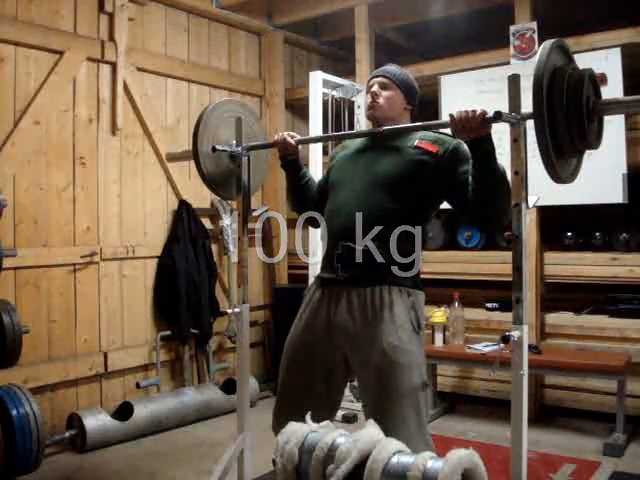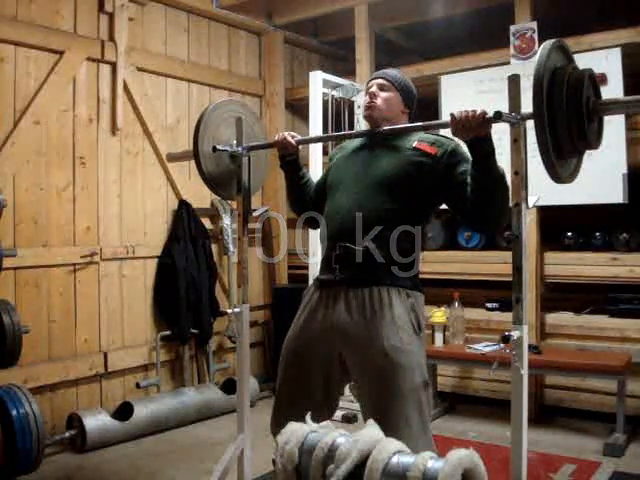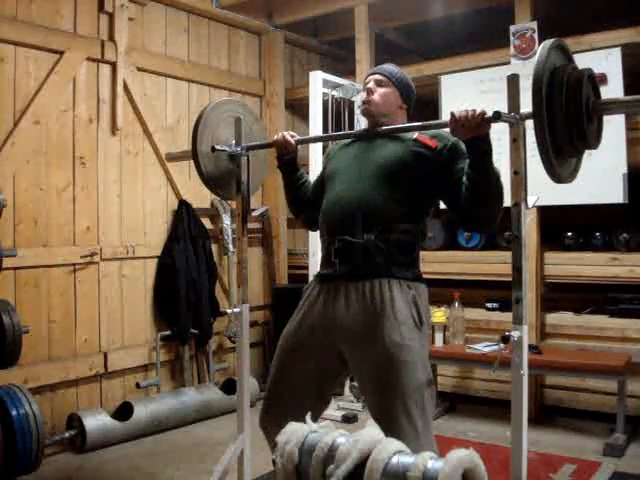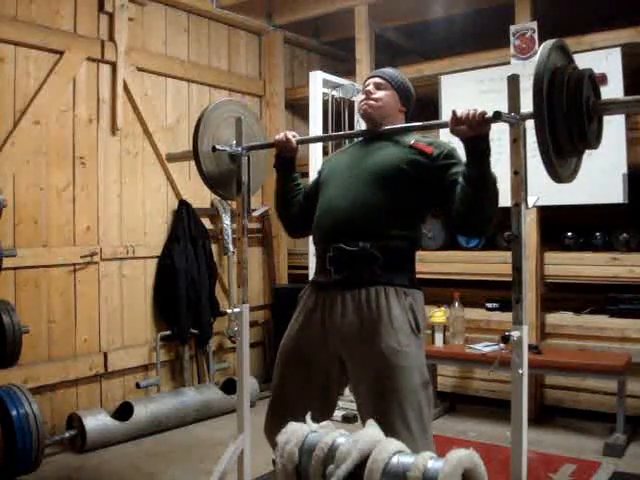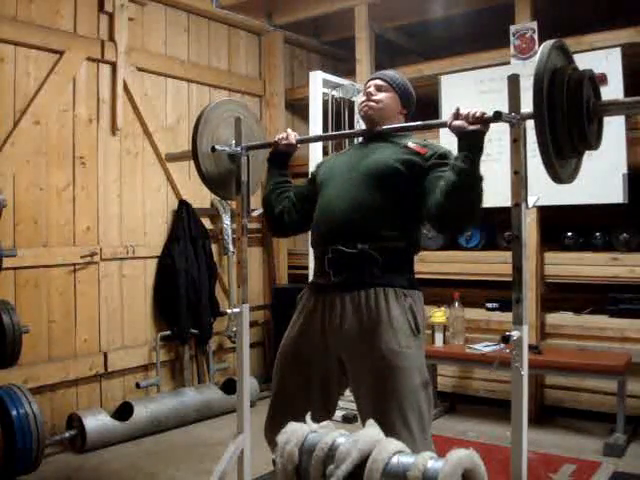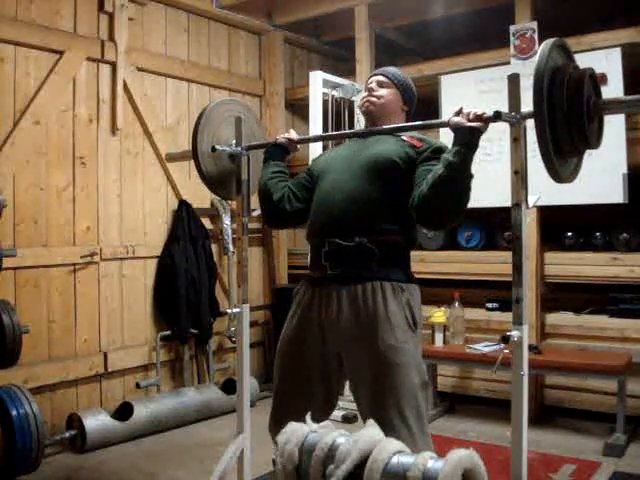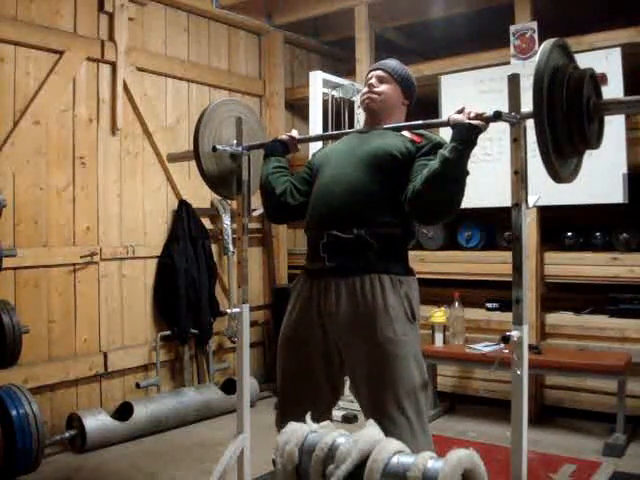
dt=0.2s
person 1, frame 1
left shoulder: (437, 148)
right shoulder: (346, 151)
left elbow: (490, 214)
right elbow: (313, 208)
left wrist: (480, 145)
right wrist: (291, 162)
left hip: (387, 299)
right hip: (323, 295)
left knee: (401, 438)
right knee: (293, 425)
person 1, frame 2
left shoulder: (435, 150)
right shoulder: (343, 154)
left elbow: (486, 216)
right elbow: (311, 210)
left wrist: (480, 146)
right wrist: (290, 163)
left hip: (386, 300)
right hip: (323, 295)
left knee: (402, 440)
right knee: (290, 424)
person 1, frame 3
left shoulder: (434, 145)
right shoulder: (341, 151)
left elbow: (480, 216)
right elbow: (310, 212)
left wrist: (477, 146)
right wrist: (289, 163)
left hip: (387, 294)
right hip: (325, 290)
left knee: (404, 440)
right knee: (282, 423)
person 1, frame 4
left shoulder: (429, 153)
right shoulder: (336, 160)
left elbow: (473, 220)
right elbow: (297, 222)
left wrist: (475, 148)
right wrist: (285, 164)
left hip: (383, 300)
right hip: (319, 298)
left knee: (402, 442)
right knee: (284, 431)
person 1, frame 5
left shoulder: (422, 155)
right shoulder: (332, 163)
left elbow: (451, 217)
right elbow: (282, 220)
left wrist: (468, 147)
right wrist: (278, 161)
left hip: (382, 302)
right hip: (318, 300)
left knee: (401, 443)
right knee: (284, 431)
person 1, frame 6
left shoulder: (420, 149)
right shoulder: (330, 155)
left elbow: (437, 210)
right elbow: (279, 210)
left wrist: (464, 143)
right wrist: (275, 156)
left hip: (378, 294)
right hip: (314, 294)
left knee: (399, 435)
right knee: (289, 427)
person 1, frame 7
left shoulder: (420, 144)
right shoulder: (331, 150)
left elbow: (431, 206)
right elbow: (282, 205)
left wrist: (462, 139)
right wrist: (276, 153)
left hip: (376, 286)
right hip: (312, 286)
left knee: (398, 426)
right knee: (297, 422)
